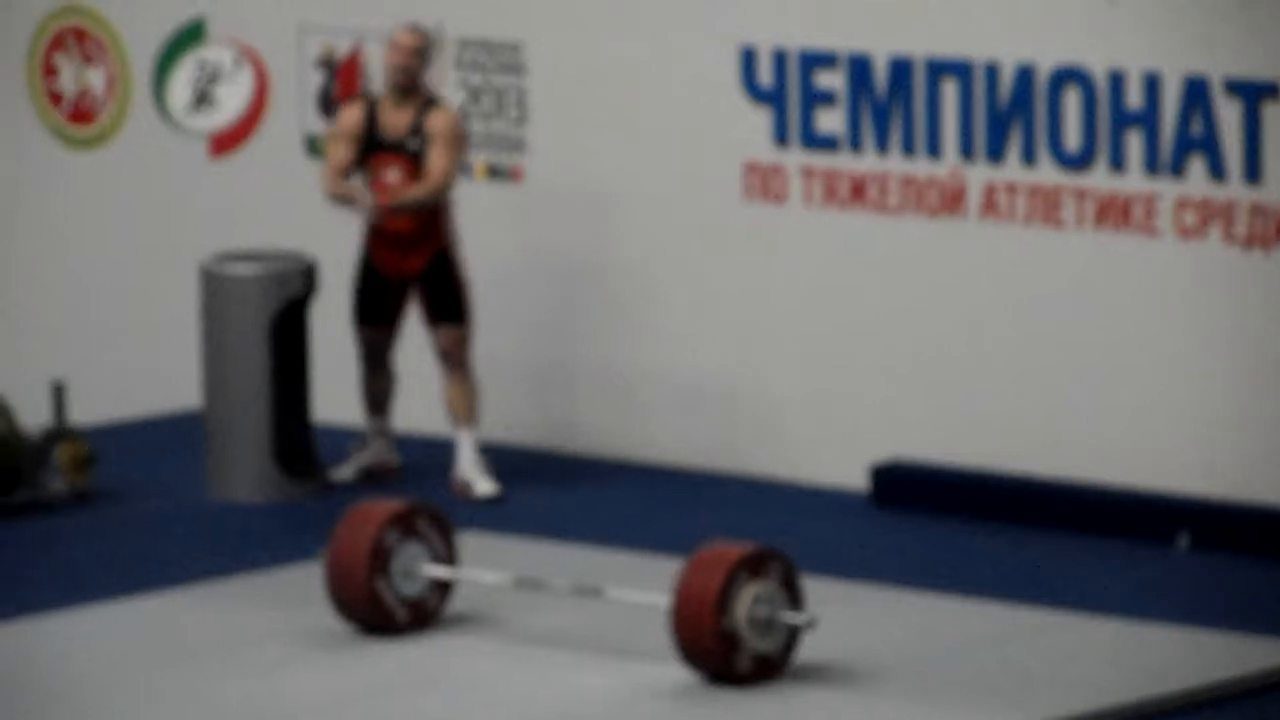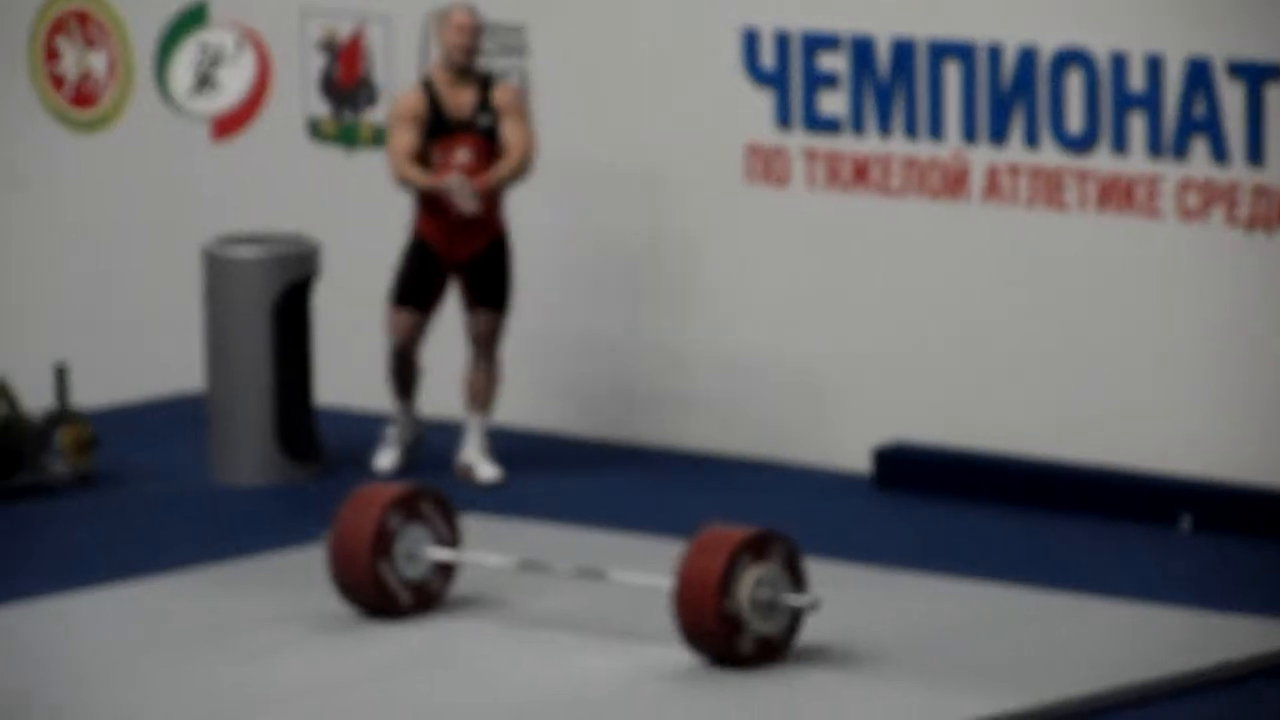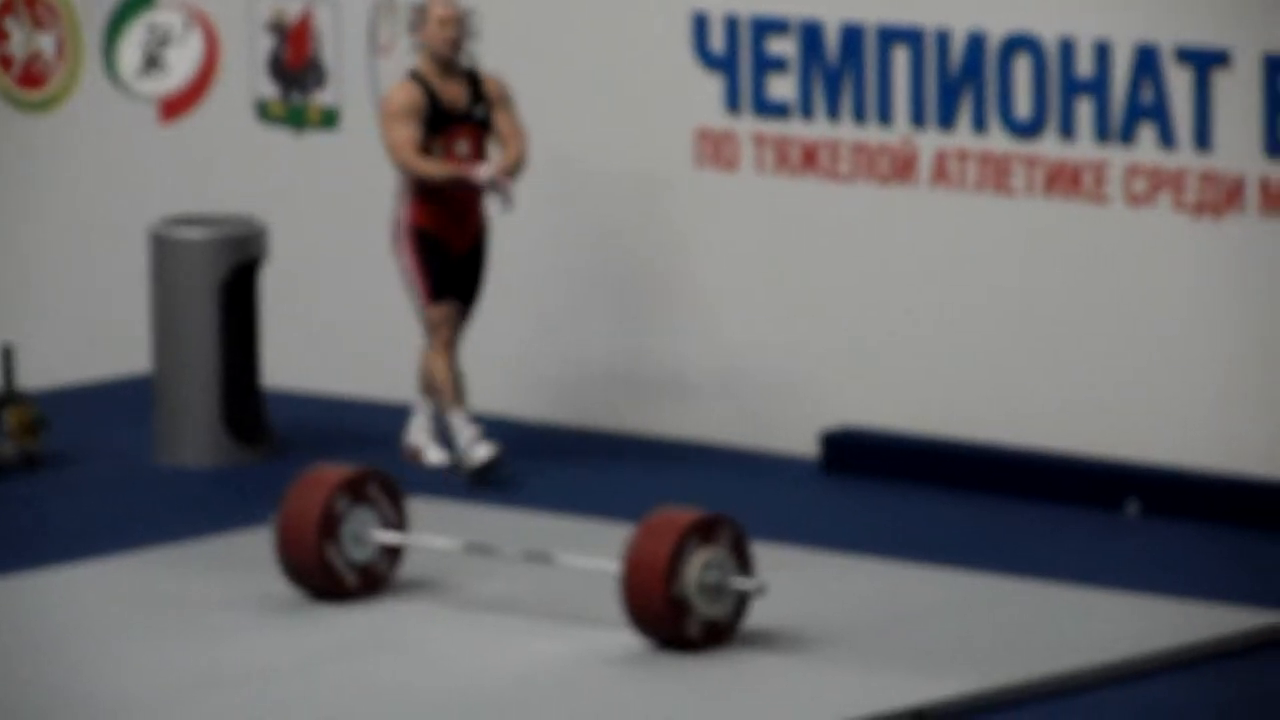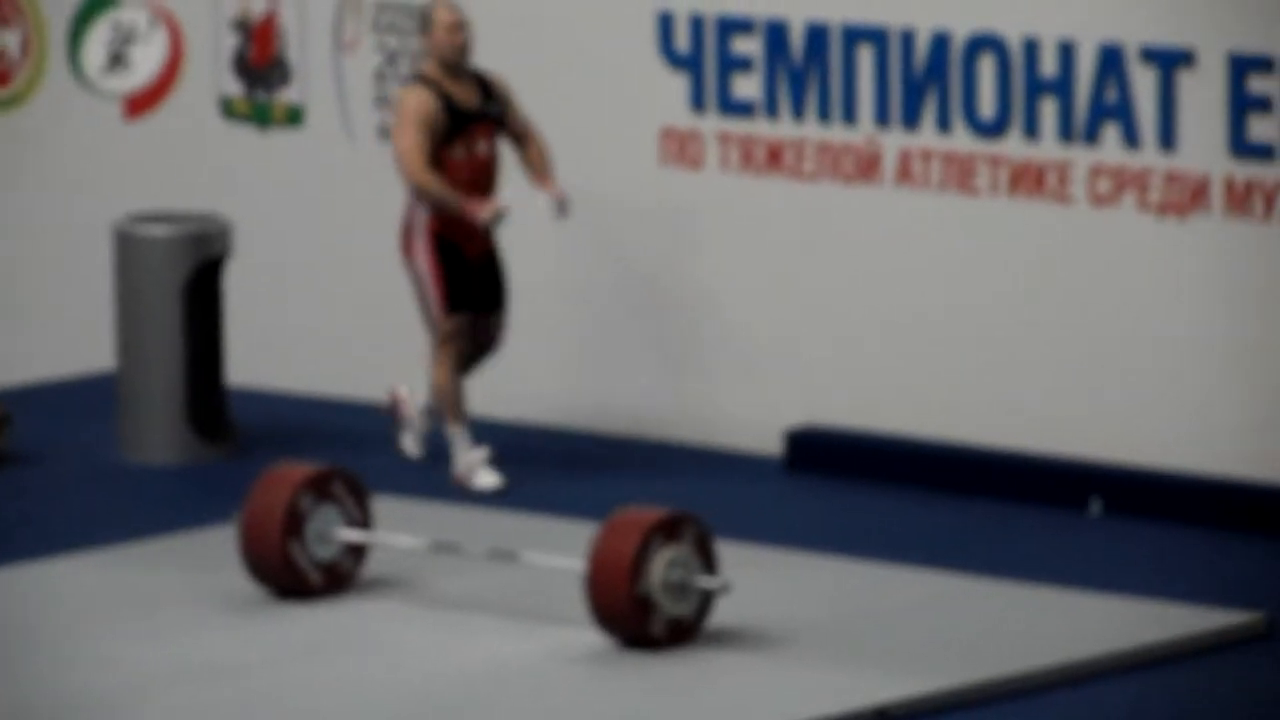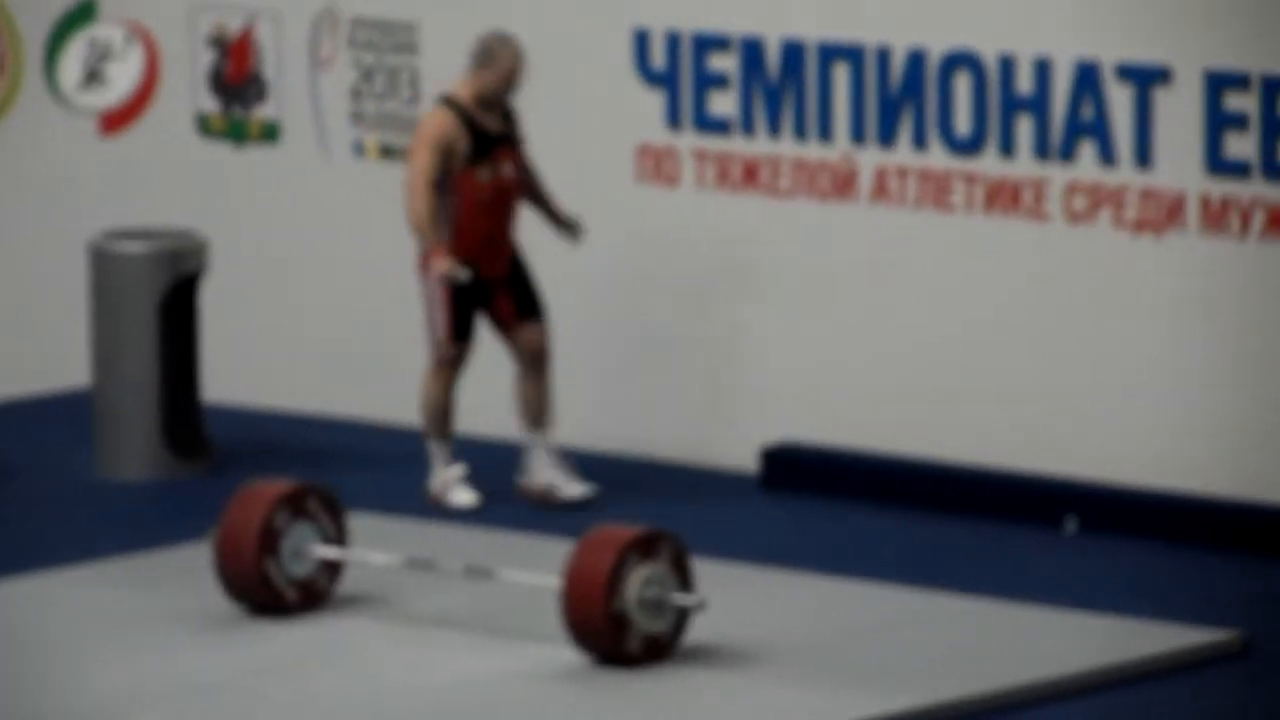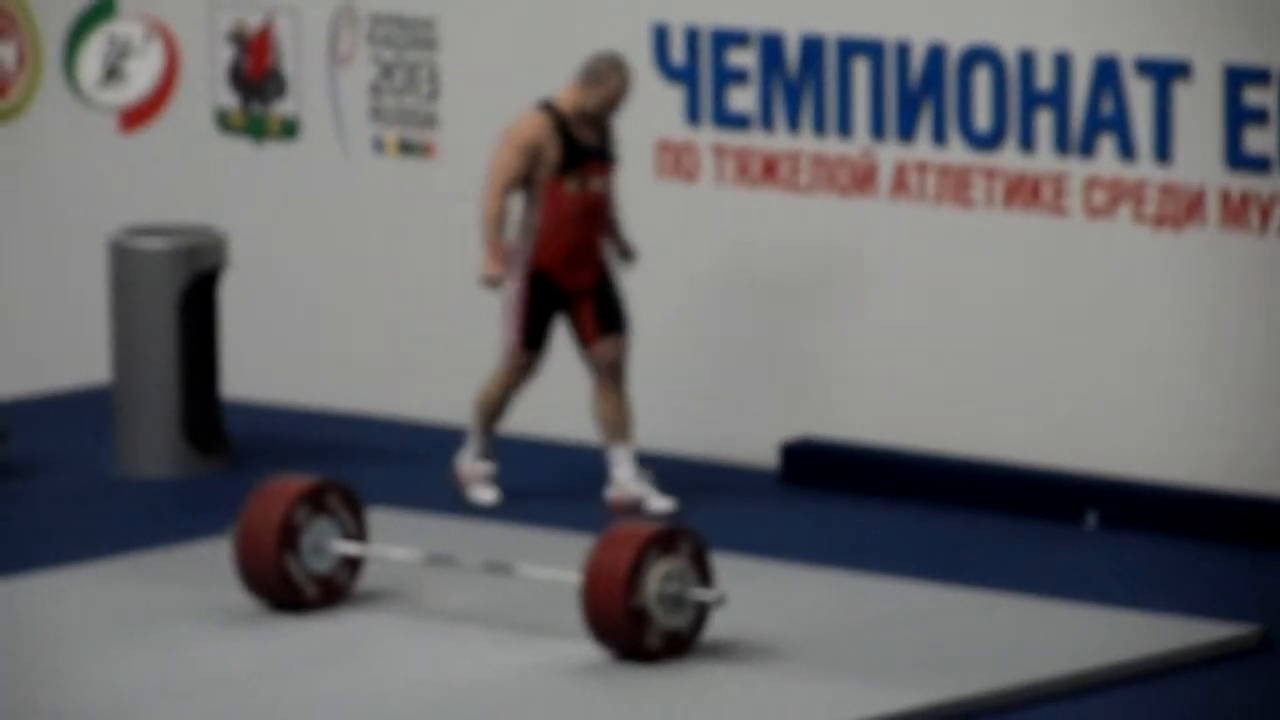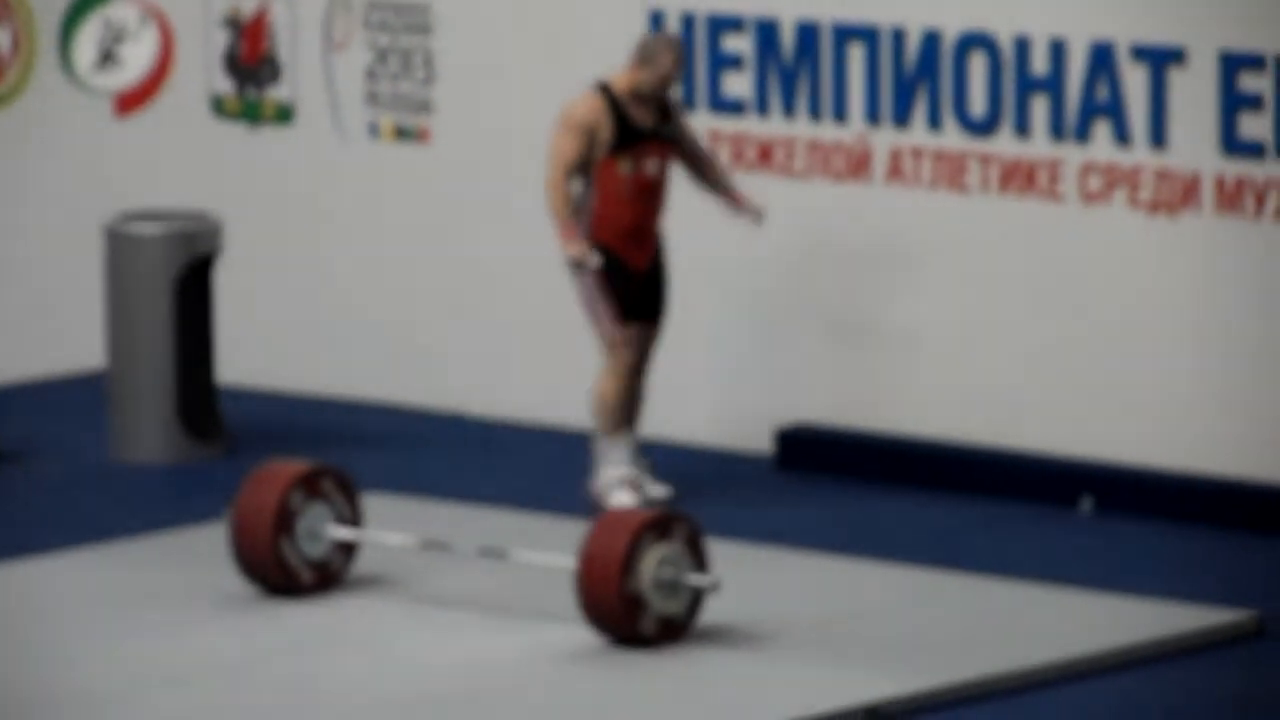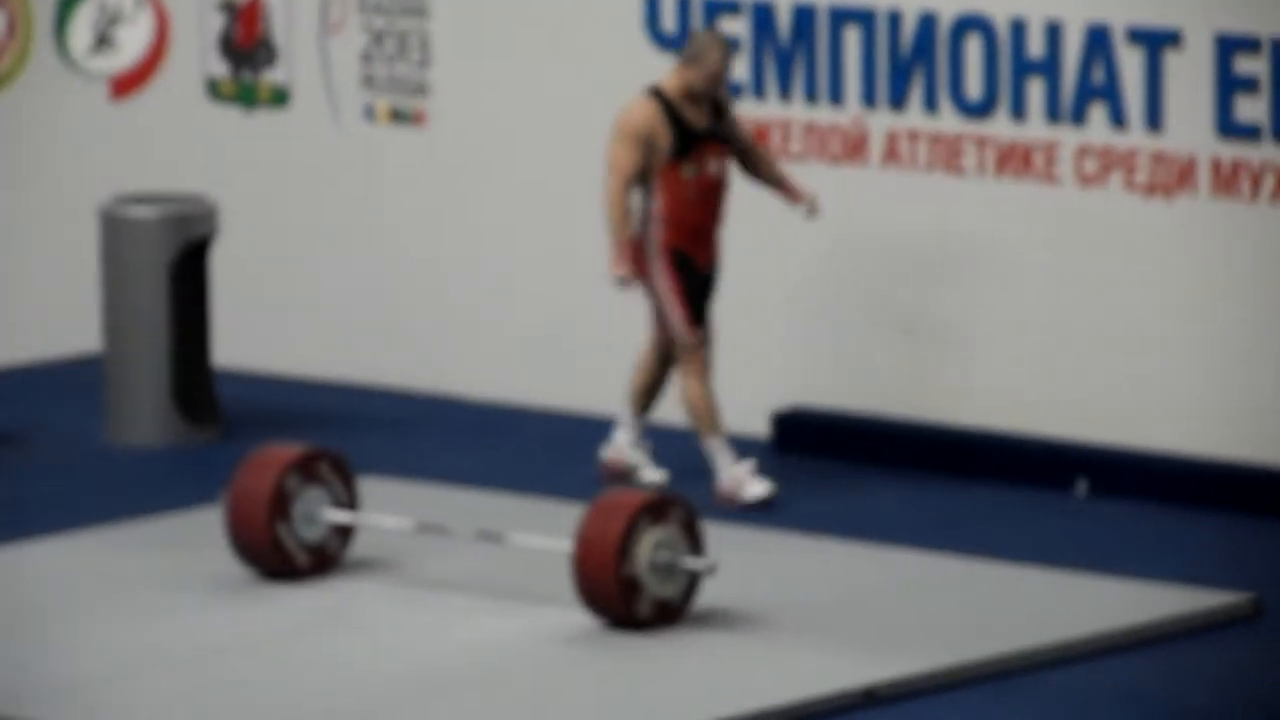
dt=0.3s
person 1, frame 1
left shoulder: (441, 120)
right shoulder: (353, 117)
left elbow: (436, 187)
right elbow: (332, 179)
left wrist: (381, 201)
right wrist: (352, 194)
left hip: (434, 249)
right hip: (381, 250)
left knee: (453, 353)
right knee: (372, 349)
left ankle: (468, 463)
right ankle: (379, 447)
person 1, frame 2
left shoulder: (503, 96)
right shoulder: (412, 102)
left elbow: (520, 156)
right elbow: (402, 168)
left wrist: (478, 186)
right wrist: (444, 185)
left hip: (487, 236)
right hip: (432, 236)
left knee: (486, 340)
right knee: (401, 338)
left ankle: (475, 446)
right ankle: (401, 424)
person 1, frame 3
left shoulder: (489, 87)
right shoulder: (405, 96)
left elbow: (515, 146)
right elbow: (409, 162)
left wrist: (500, 175)
right wrist: (469, 173)
left hip: (470, 227)
right hip: (422, 228)
left knee: (447, 334)
right knee: (441, 333)
left ankle: (419, 430)
right ankle: (466, 438)
person 1, frame 4
left shoulder: (490, 86)
right shoulder: (418, 100)
left elbow: (526, 138)
right elbow: (415, 171)
left wrist: (547, 184)
right wrist: (470, 208)
left hip: (474, 233)
right hip: (434, 233)
left knee: (486, 337)
right knee: (449, 338)
left ankle: (415, 404)
right ankle: (464, 454)
person 1, frame 5
left shoulder: (504, 113)
right shoulder: (441, 123)
right elbow: (419, 192)
left wrist: (555, 216)
right wrist: (435, 253)
left hip: (501, 255)
right hip: (455, 261)
left knee: (535, 350)
right knee: (448, 362)
left ankle: (541, 468)
right ankle: (443, 472)
person 1, frame 6
left shoulder: (601, 127)
right shoulder: (535, 129)
right elbow: (497, 191)
left wrist: (618, 238)
right wrist: (494, 255)
left hip: (589, 266)
right hip: (540, 268)
left knee: (612, 364)
right knee: (516, 369)
left ankle: (625, 480)
right ankle: (473, 459)
person 1, frame 7
left shoulder: (664, 110)
right shoulder: (589, 110)
left elbow: (696, 157)
right elbow: (558, 176)
left wrist: (736, 199)
right wrist: (570, 237)
left hip: (645, 247)
right hip: (601, 249)
left knee: (638, 354)
right knee: (621, 354)
left ankle: (628, 467)
right ankle: (613, 468)
person 1, frame 8
left shoulder: (717, 106)
right shoulder: (644, 116)
left elbow: (749, 152)
right elbow: (617, 188)
left wrist: (793, 192)
right wrist: (622, 256)
left hip: (700, 247)
right hip: (663, 251)
left knee: (667, 348)
right knee: (695, 355)
left ankle: (622, 448)
right ankle: (729, 471)
